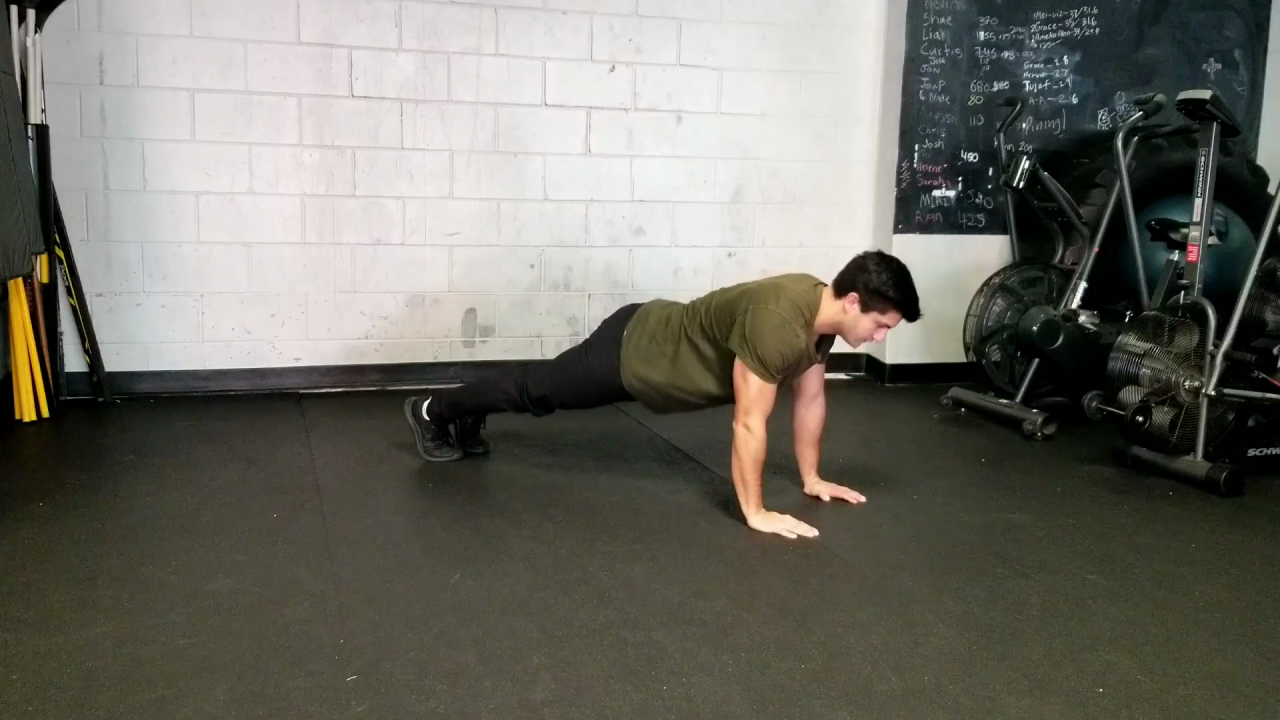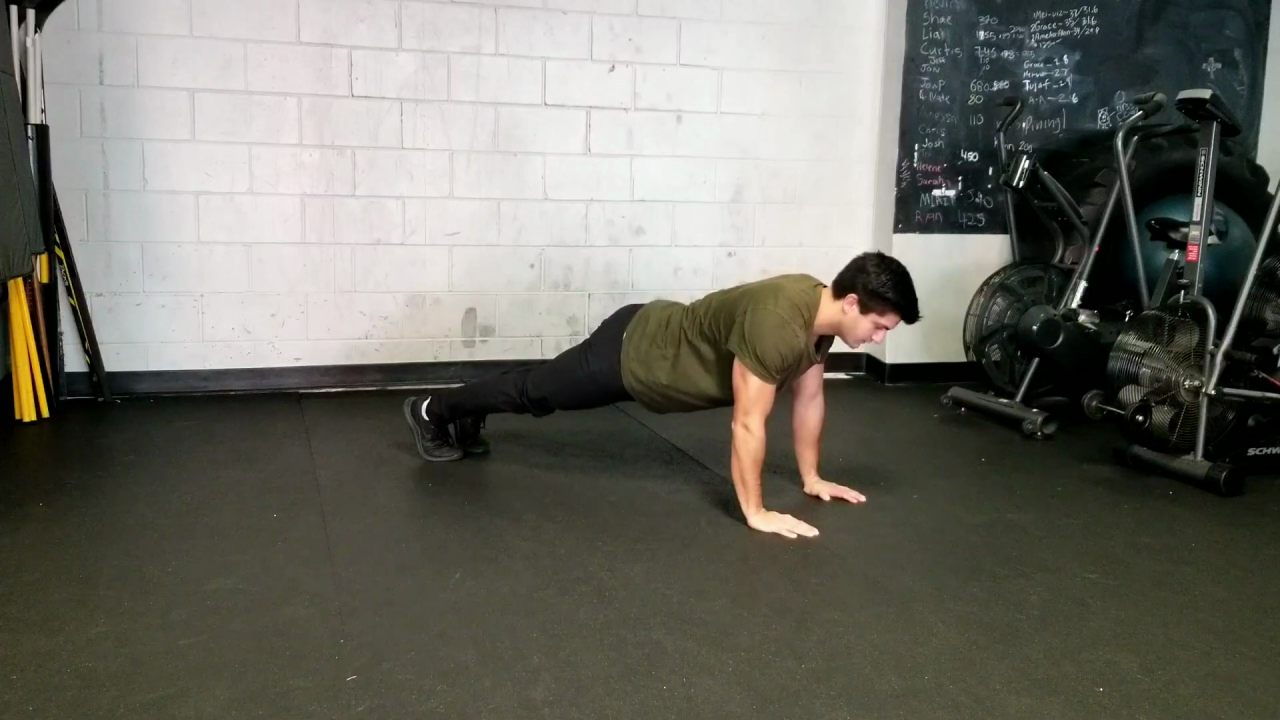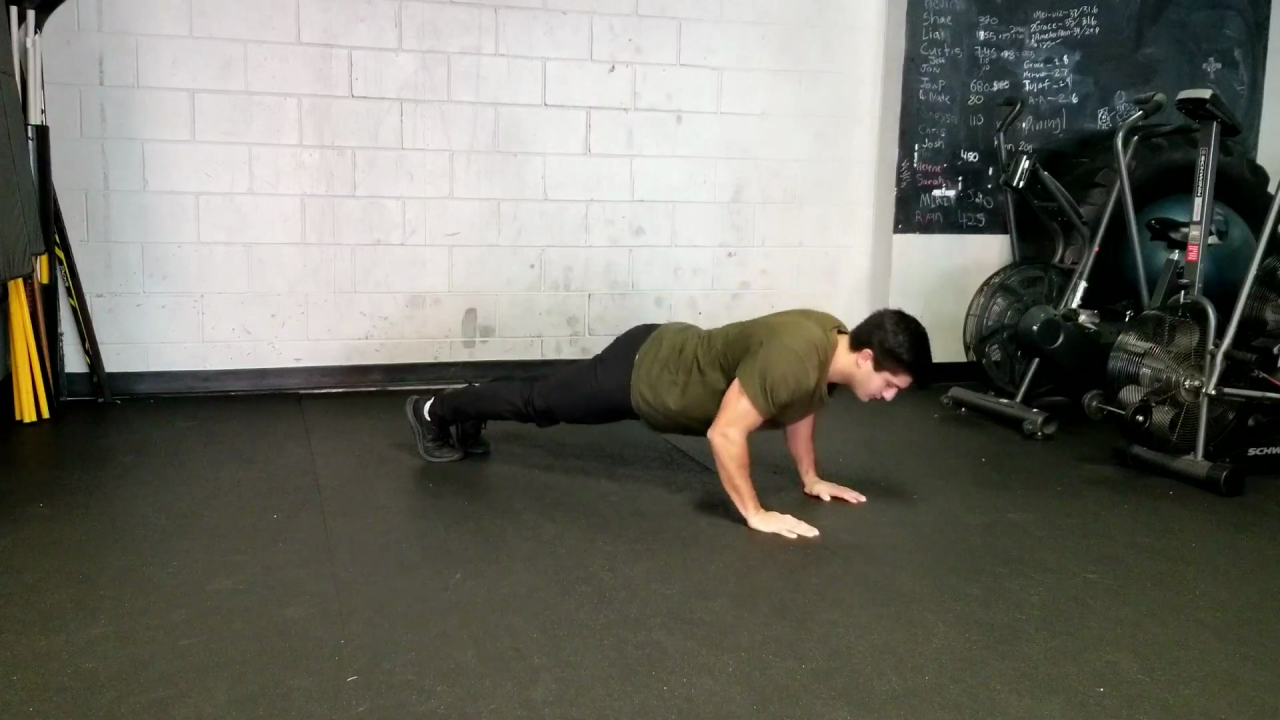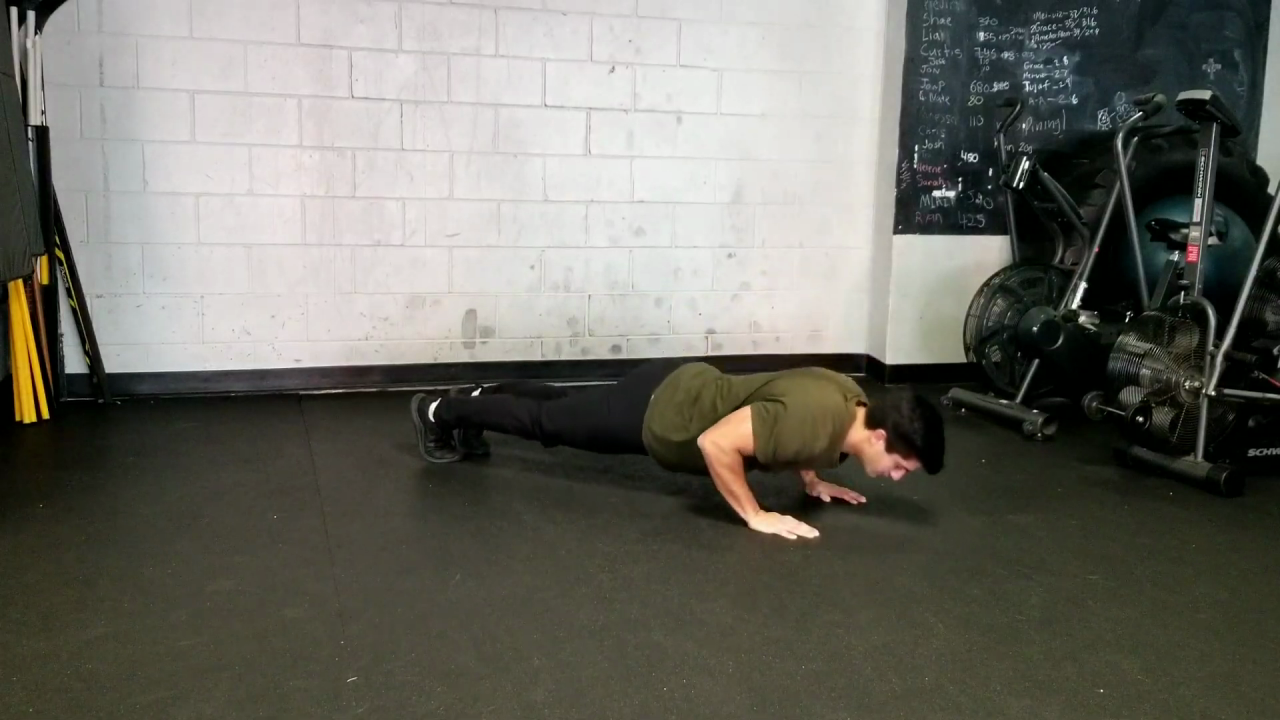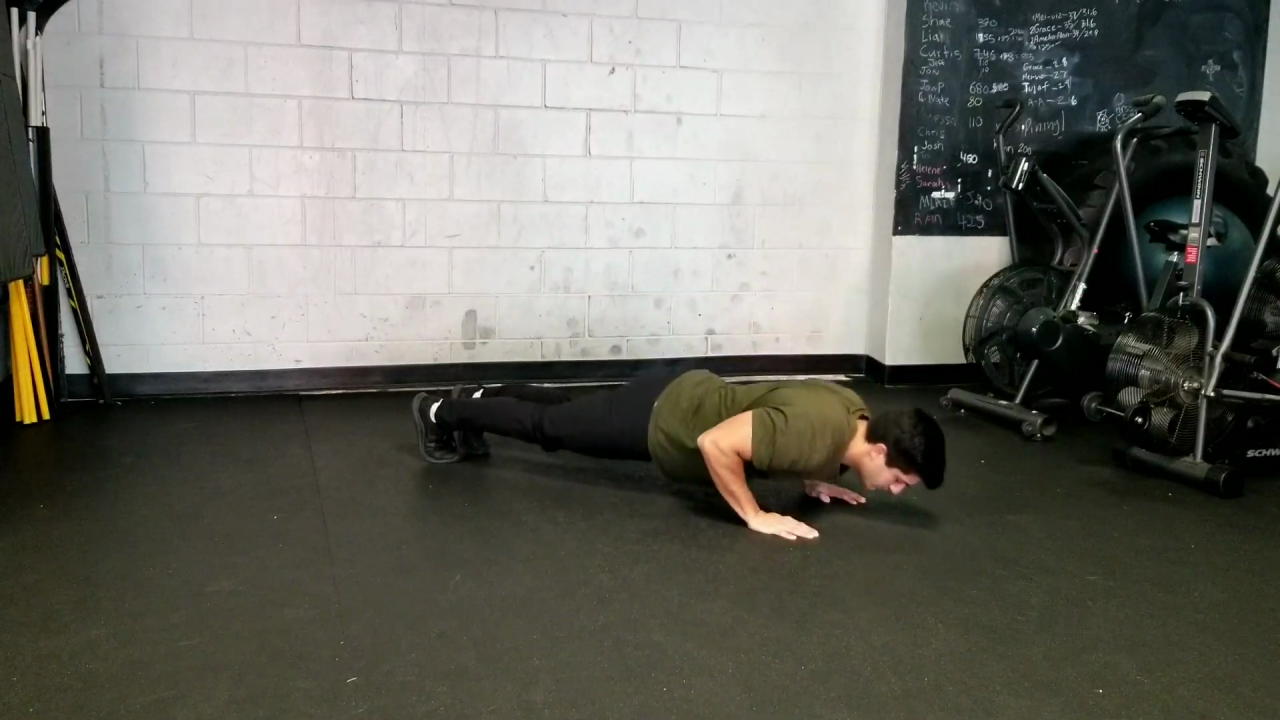
dt=0.7s
person 1, frame 1
left shoulder: (821, 309)
right shoulder: (779, 324)
left elbow: (810, 399)
right elbow: (748, 424)
left wrist: (811, 478)
right wrist: (755, 513)
left hip: (654, 344)
right hip: (631, 354)
left knee: (545, 388)
right knee: (536, 393)
left ankle: (464, 416)
right ankle: (433, 411)
person 1, frame 2
left shoulder: (820, 311)
right shoulder: (778, 325)
left elbow: (809, 398)
right elbow: (747, 424)
left wrist: (811, 478)
right wrist: (755, 513)
left hip: (657, 342)
right hip: (631, 354)
left knee: (546, 391)
right knee: (535, 393)
left ankle: (464, 414)
right ankle: (432, 411)
person 1, frame 3
left shoulder: (833, 342)
right shoulder: (794, 359)
left elbow: (799, 408)
right elbow: (725, 433)
left wrist: (811, 479)
right wrist: (755, 514)
left hip: (670, 357)
right hip: (643, 376)
left knee: (548, 399)
right knee: (539, 404)
left ankle: (466, 411)
right ankle: (434, 411)
person 1, frame 4
left shoulder: (851, 399)
right shoulder: (816, 422)
right elbow: (715, 443)
left wrist: (810, 477)
right wrist: (754, 516)
left hip: (687, 387)
right hip: (659, 415)
left knee: (566, 407)
right knee: (546, 423)
left ankle: (478, 397)
right ankle: (439, 412)
person 1, frame 5
left shoulder: (852, 410)
right shoulder: (817, 435)
right elbow: (715, 443)
left wrist: (812, 480)
right wrist: (755, 516)
left hip: (688, 394)
right hip: (661, 421)
left knee: (564, 415)
right knee: (548, 426)
left ankle: (479, 398)
right ankle: (441, 413)
